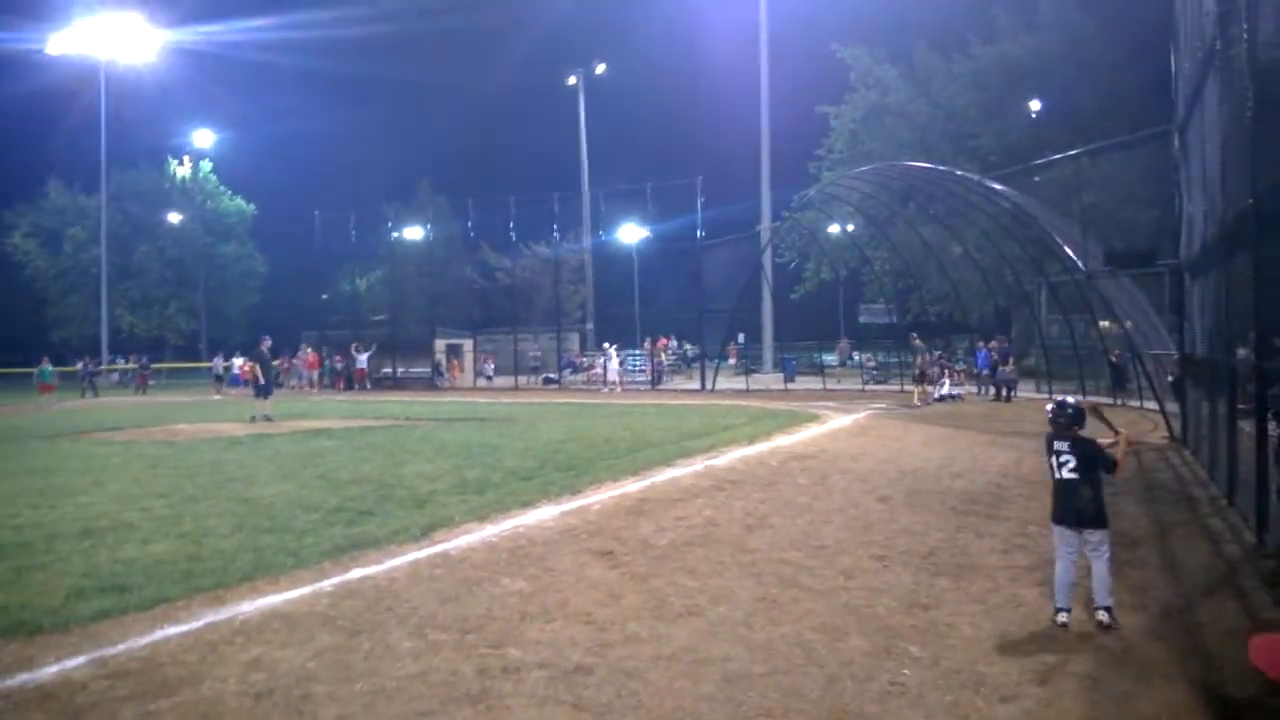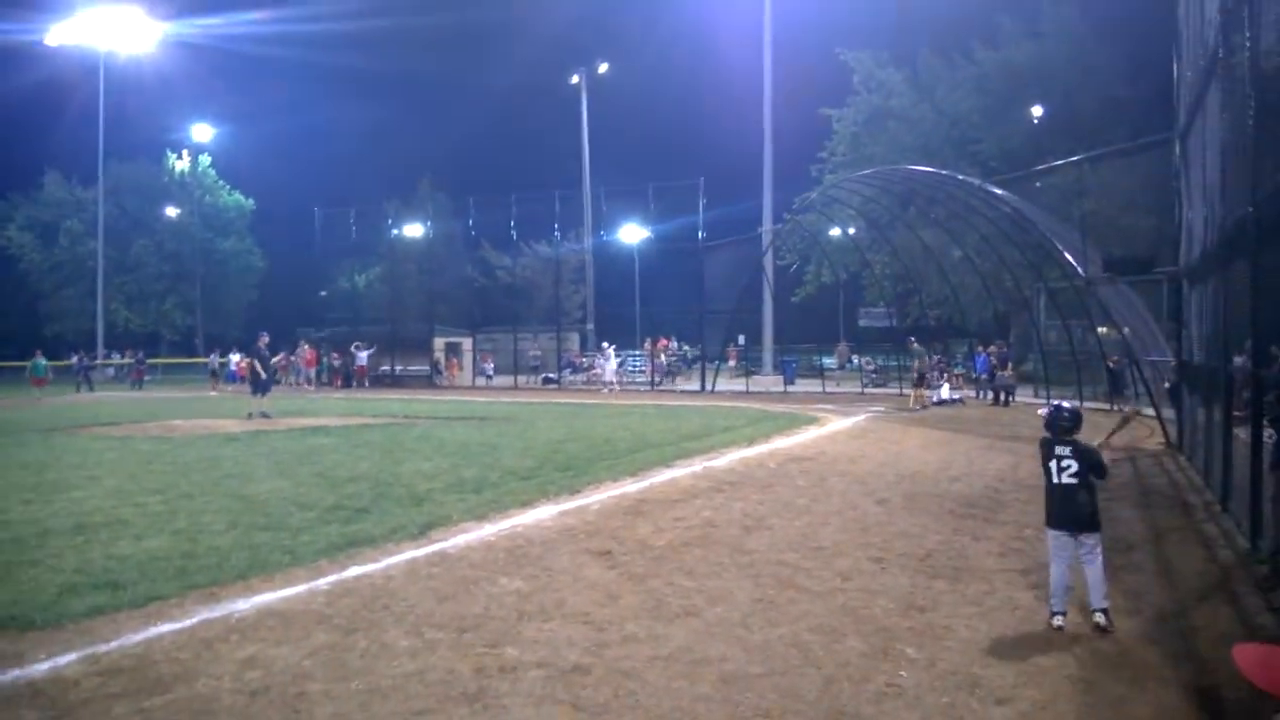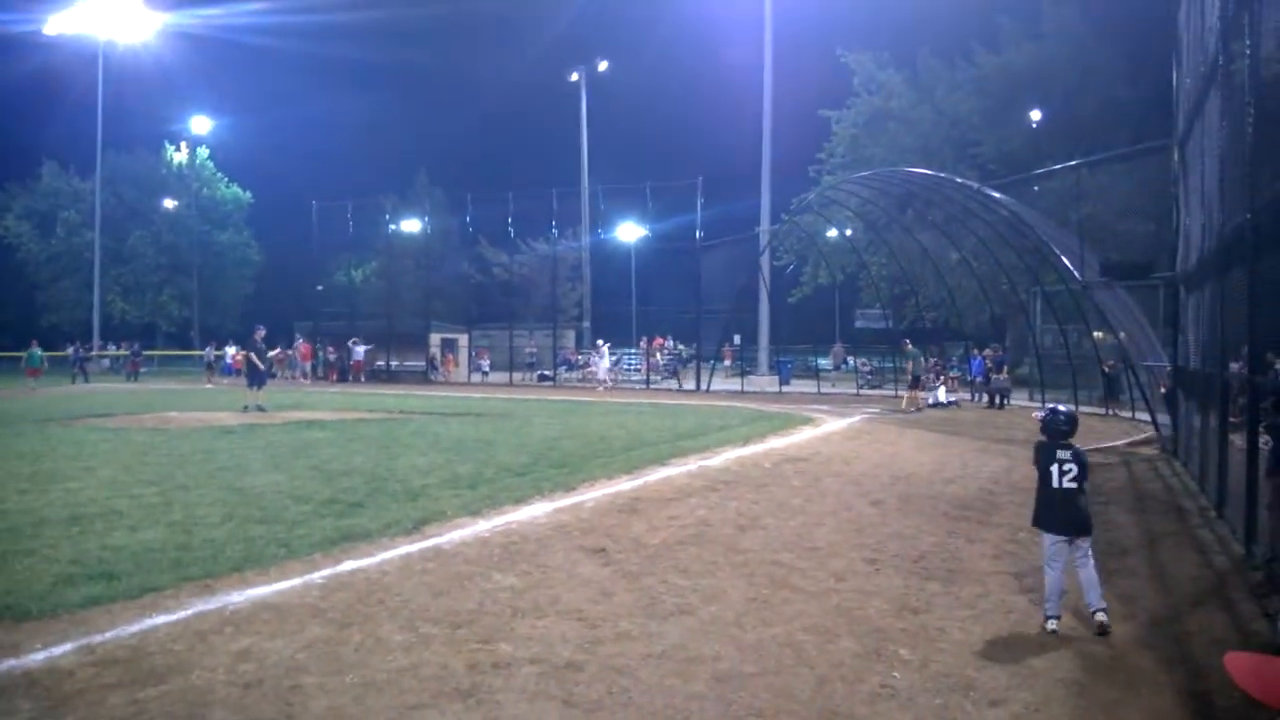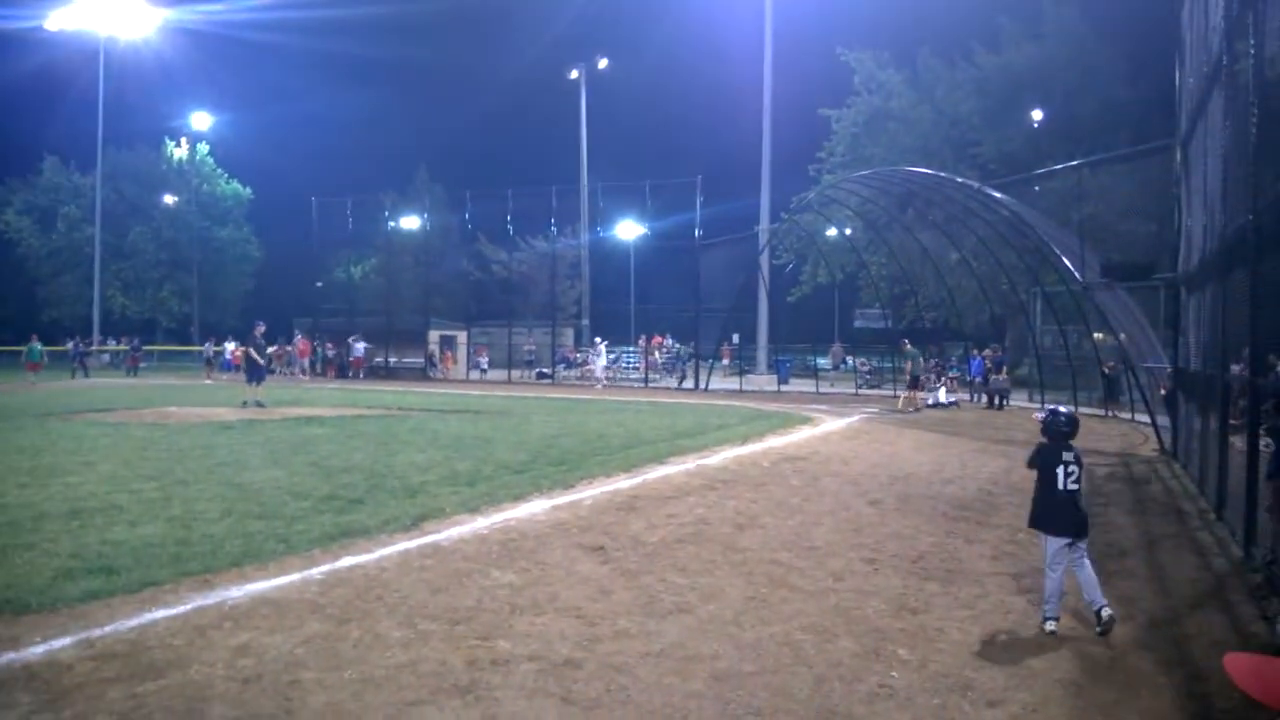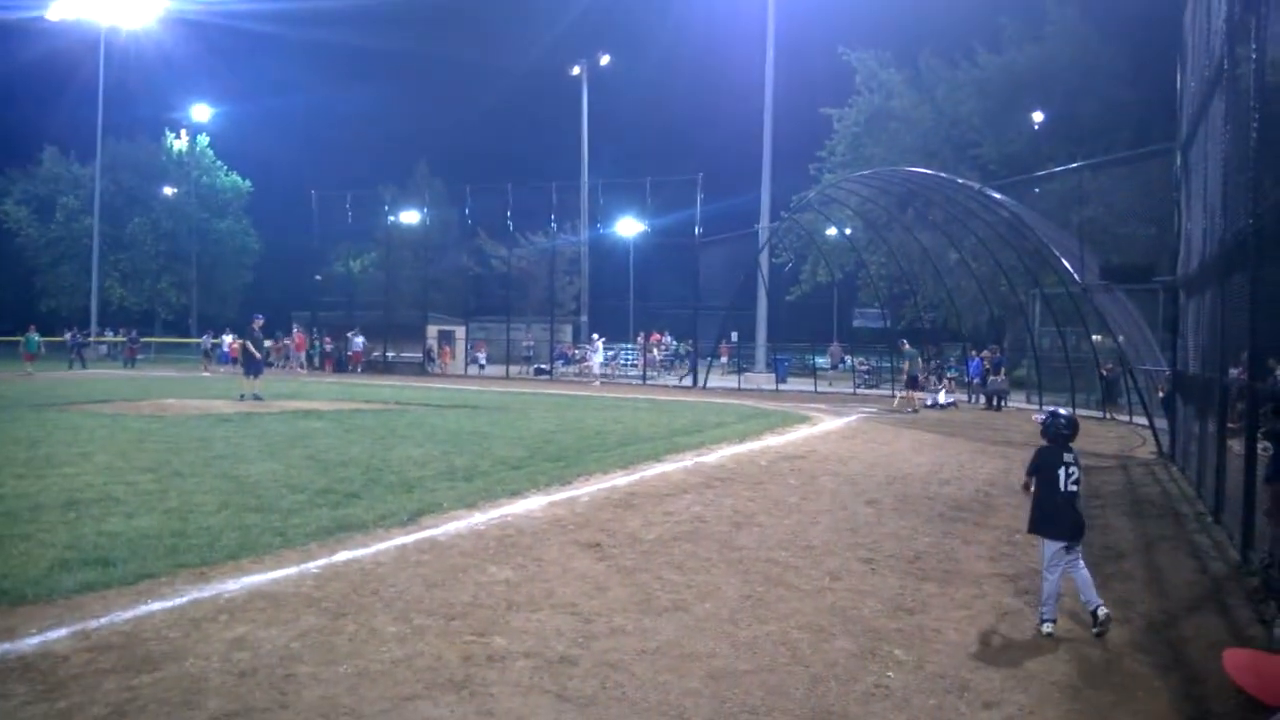
dt=0.1s
person 1, frame 1
left shoulder: (1051, 440)
right shoulder: (1087, 445)
right elbow: (1114, 467)
left wrist: (1109, 442)
right wrist: (1121, 443)
left hip: (1063, 512)
right hip: (1092, 513)
left knee: (1064, 560)
right knee: (1099, 559)
left ankle: (1062, 610)
right ankle: (1103, 610)
person 1, frame 2
left shoulder: (1045, 445)
right shoulder: (1085, 451)
right elbow: (1101, 474)
right wrist: (1096, 452)
left hip: (1058, 517)
right hip: (1086, 517)
left knee: (1059, 564)
right knee: (1092, 562)
left ankle: (1057, 614)
right ankle: (1100, 612)
person 1, frame 3
left shoulder: (1042, 448)
right shoulder: (1079, 454)
left hip: (1054, 521)
right hip: (1079, 520)
left knee: (1053, 568)
right knee: (1086, 564)
left ankle: (1052, 618)
right ankle: (1099, 612)
person 1, frame 4
left shoulder: (1043, 450)
right shoulder: (1076, 455)
left elbow: (1031, 465)
left hip: (1054, 523)
right hip: (1077, 521)
left knee: (1054, 571)
right knee: (1082, 564)
left ankle: (1051, 619)
right ankle: (1102, 609)
person 1, frame 5
left shoulder: (1044, 453)
right shoulder: (1073, 456)
left elbow: (1029, 477)
left wrist: (1028, 487)
right wrist: (1039, 488)
left hip: (1052, 524)
right hip: (1074, 523)
left knee: (1051, 573)
right knee: (1077, 566)
left ankle: (1048, 621)
right ankle: (1098, 609)
